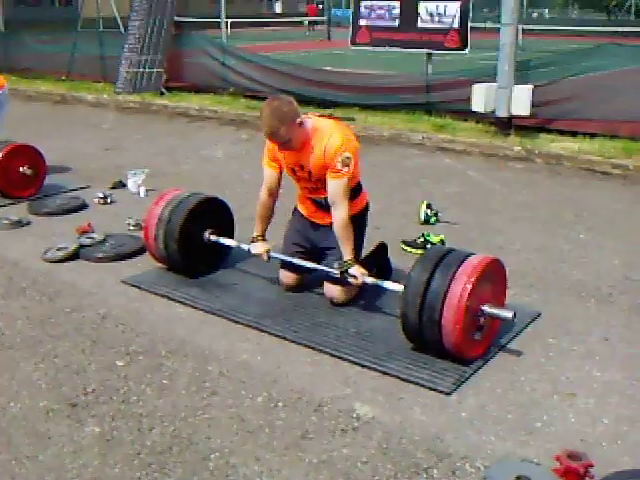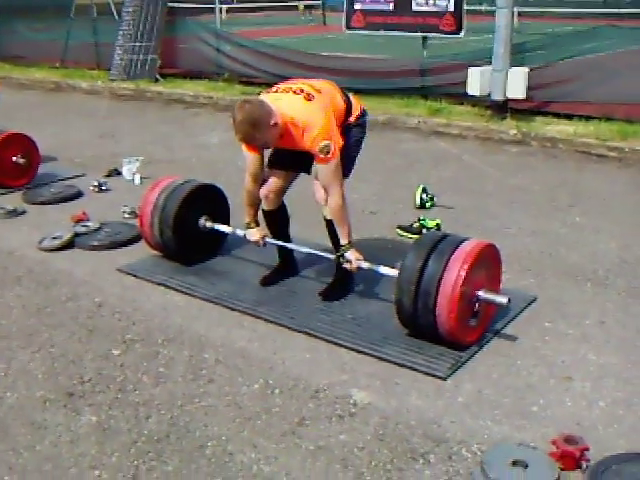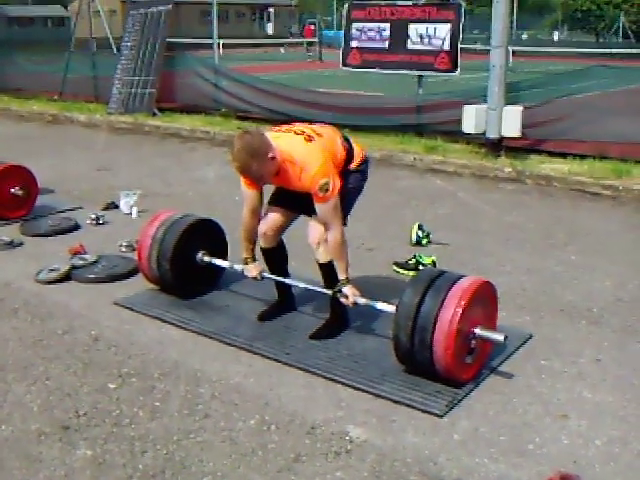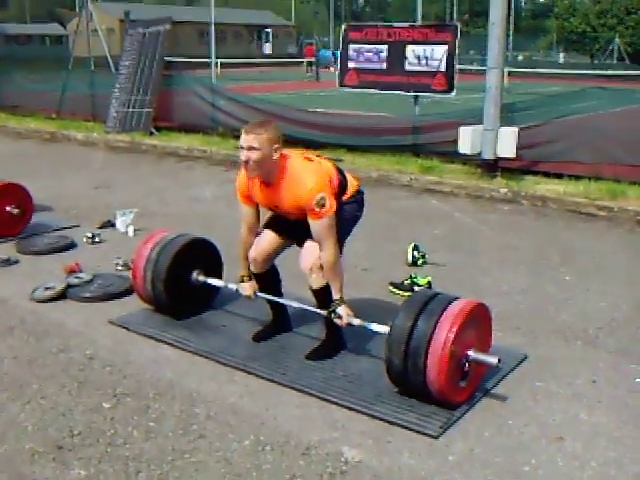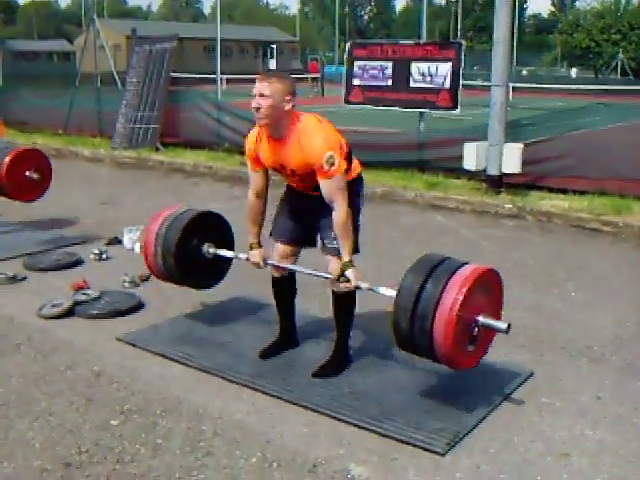
dt=1s
person 1, frame 1
left shoulder: (336, 141)
right shoulder: (278, 139)
left elbow: (339, 208)
right elbow: (269, 192)
left wrist: (350, 262)
right wrist: (258, 238)
left hip: (349, 212)
right hip: (308, 213)
left knee: (337, 294)
right knee: (289, 281)
left ankle: (376, 258)
right ankle: (331, 260)
person 1, frame 2
left shoulder: (314, 127)
right shoulder: (255, 120)
left elbow: (334, 192)
right elbow: (253, 178)
left wrist: (347, 246)
right wrist: (252, 224)
left hip: (346, 121)
left knee: (323, 195)
right knee: (269, 192)
left ankle: (344, 273)
right ankle: (287, 262)
person 1, frame 3
left shoulder: (311, 166)
right shoulder: (252, 161)
left elbow: (334, 229)
right elbow: (251, 213)
left wrist: (344, 282)
right wrist: (249, 259)
left hip: (347, 168)
left knee: (317, 237)
right knee: (267, 230)
left ankle: (338, 313)
right ankle: (285, 298)
person 1, frame 4
left shoulder: (308, 182)
right shoulder: (246, 179)
left elbow: (328, 247)
right elbow: (248, 228)
left wrist: (339, 301)
right wrist: (245, 276)
left hip: (342, 201)
left knee: (310, 263)
right knee: (257, 256)
left ankle: (334, 336)
right ankle: (280, 319)
person 1, frame 5
left shoulder: (317, 140)
right shoulder: (256, 140)
left elbow: (338, 205)
right elbow: (256, 194)
left wrist: (348, 263)
right wrist: (254, 244)
left hip: (342, 189)
right hip: (299, 190)
left knee: (336, 270)
right knee: (279, 260)
left ankle: (341, 351)
right ankle: (286, 335)
